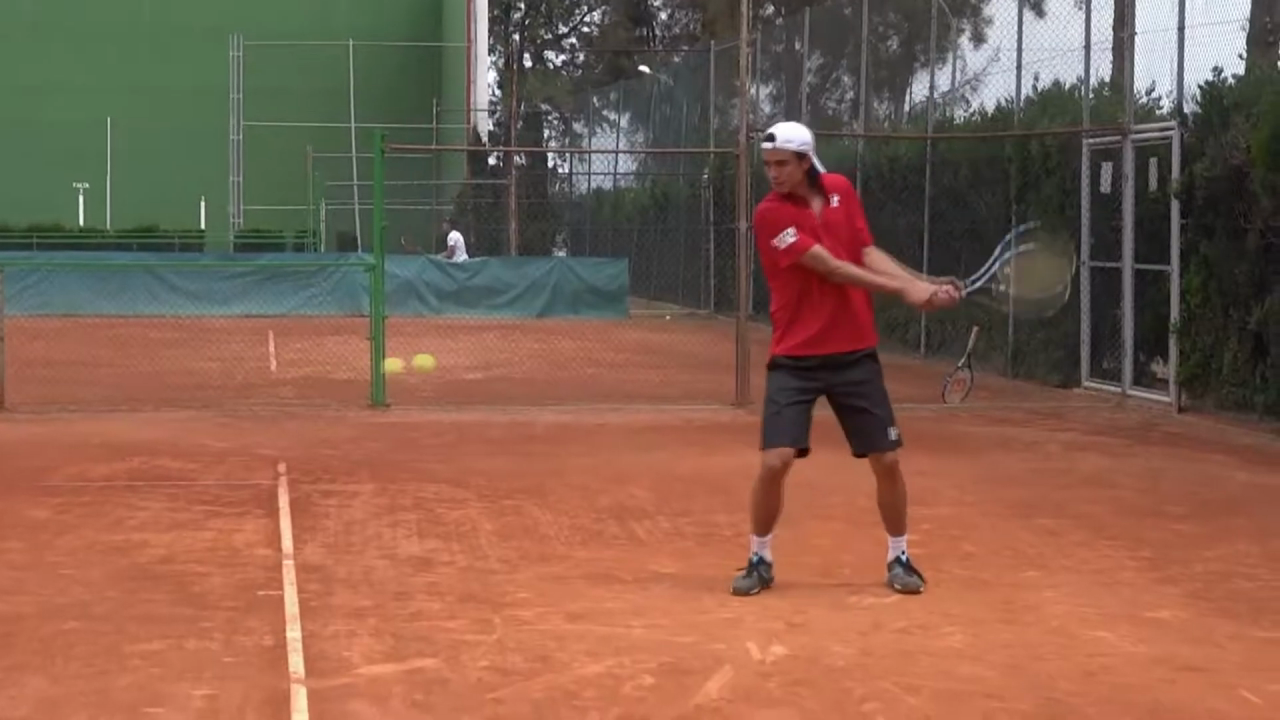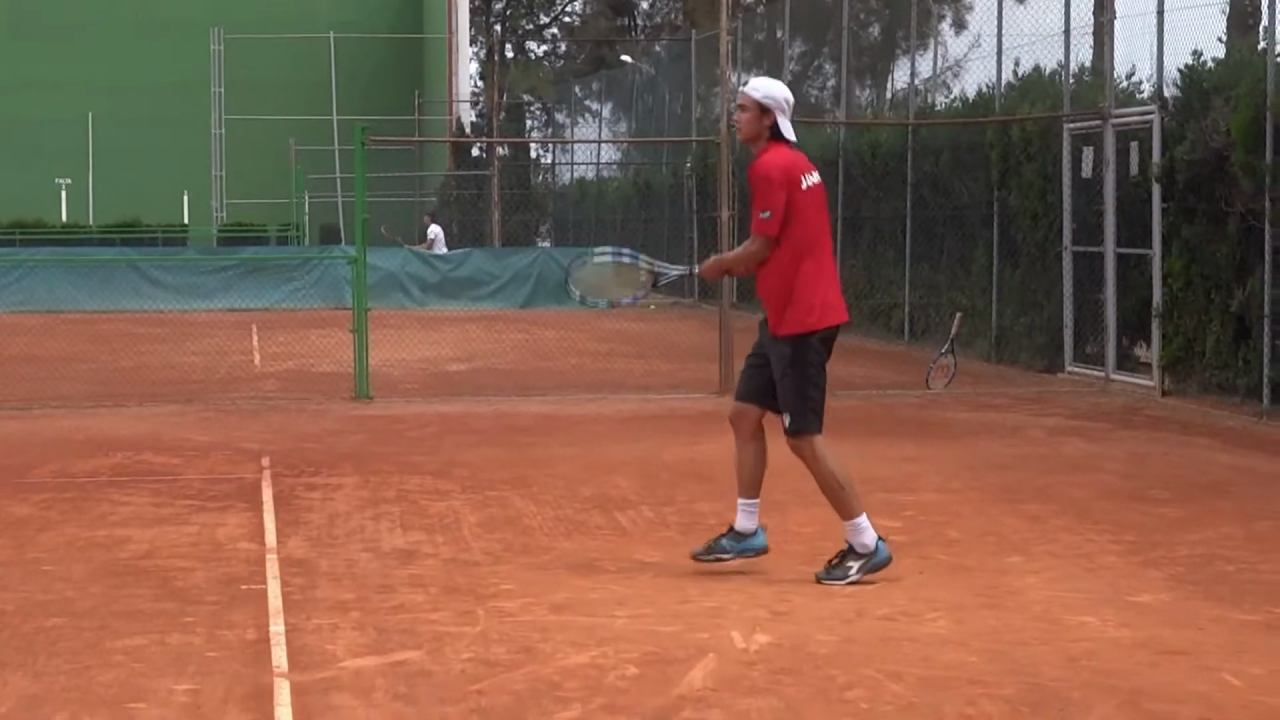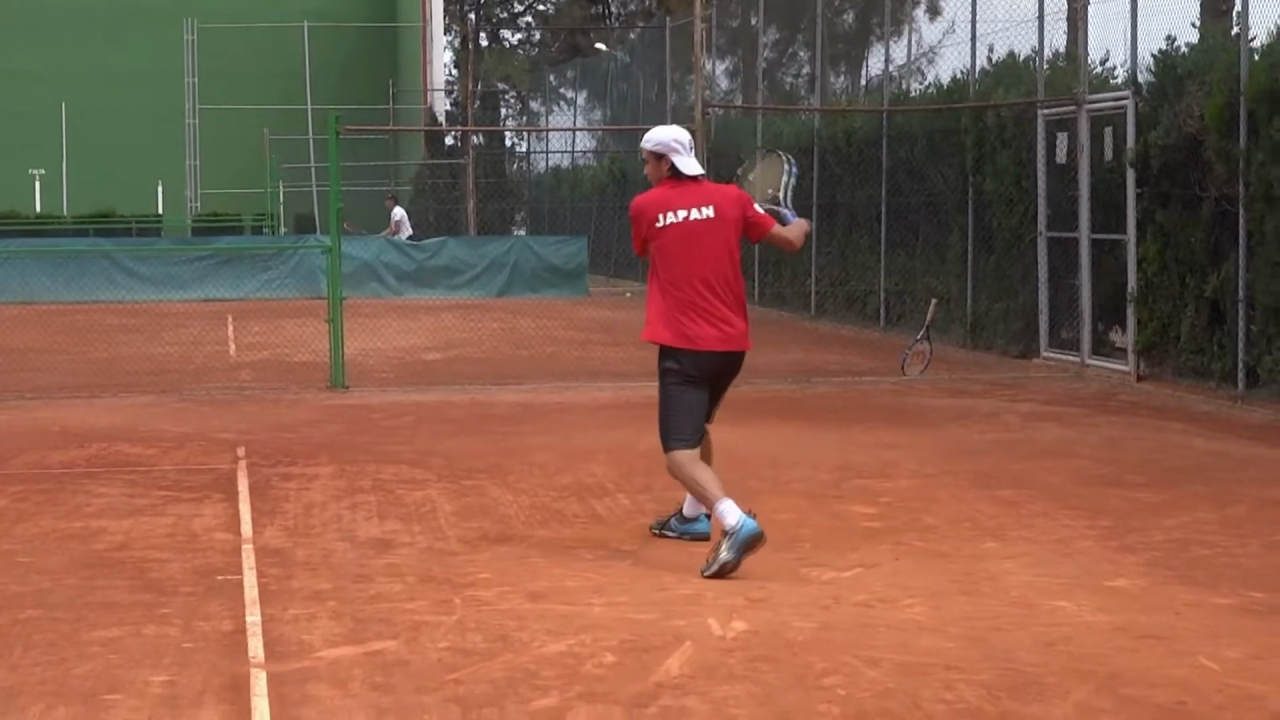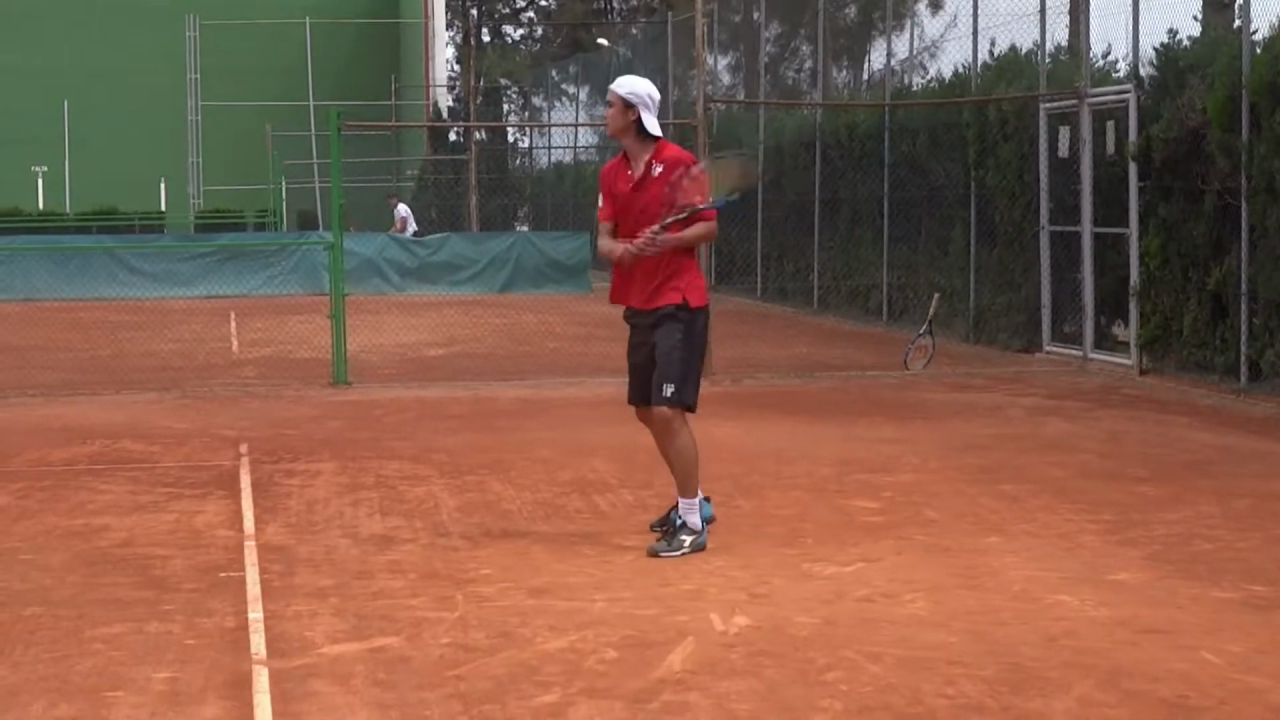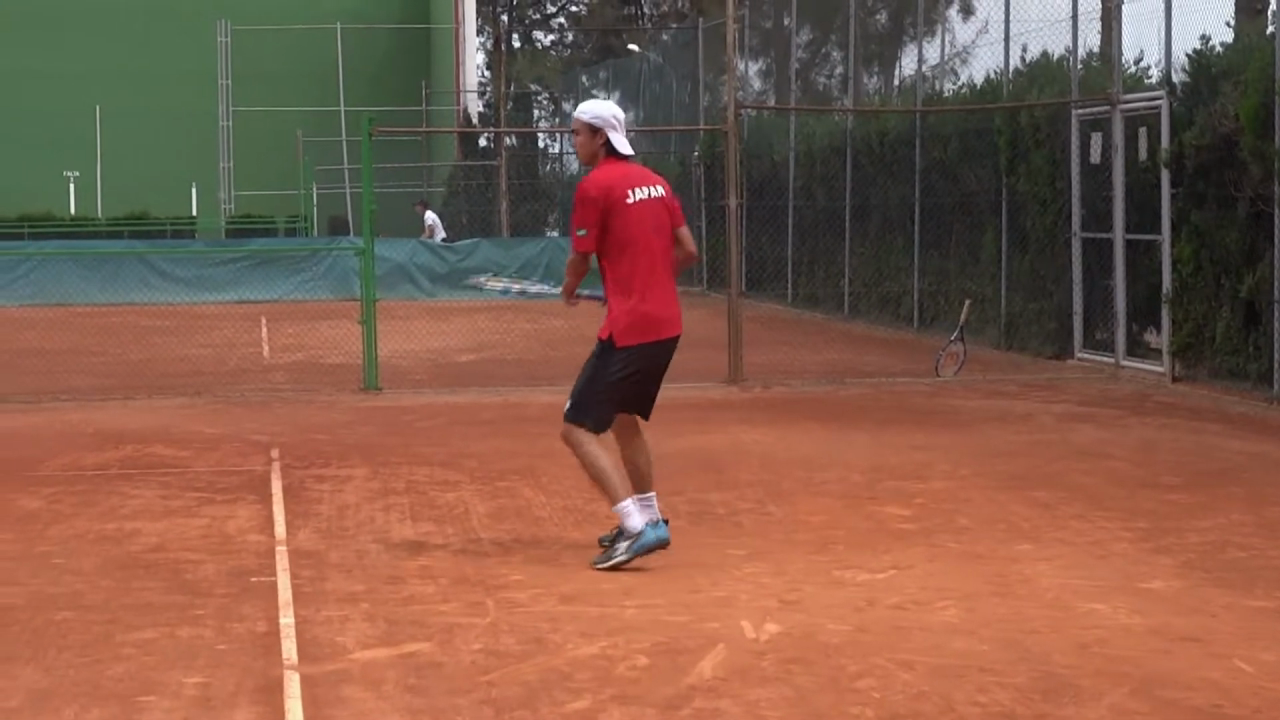
dt=1s
person 1, frame 1
left shoulder: (842, 190)
right shoulder: (769, 214)
left elbow: (867, 253)
right elbow: (831, 268)
left wrist: (923, 282)
right wrist: (905, 290)
left hip: (854, 352)
right hip: (795, 358)
left knee: (886, 460)
right knee: (775, 463)
left ankle: (898, 557)
right ankle: (759, 559)
person 1, frame 2
left shoulder: (771, 166)
right shoulder: (793, 162)
left elbow: (760, 249)
left wrist: (720, 264)
right wrist: (738, 260)
left hip: (801, 320)
right hip: (786, 316)
left knee: (804, 440)
right knee: (743, 415)
left ankle: (867, 545)
right ankle: (746, 530)
person 1, frame 3
left shoulder: (643, 206)
right shoulder: (731, 197)
right elbow: (790, 241)
right wrist: (800, 225)
left hip: (683, 345)
right hip: (732, 342)
left knee: (680, 456)
right knee: (692, 426)
left ankle: (736, 524)
right ankle: (693, 515)
person 1, frame 4
left shoulder: (679, 161)
right shoulder: (611, 173)
left elbow: (710, 226)
right elbow: (603, 239)
left wrist: (670, 240)
right wrist: (620, 249)
left hip: (680, 303)
right hip: (640, 306)
left knee: (669, 412)
right knee: (648, 412)
left ankle: (692, 524)
right ankle: (694, 501)
person 1, frame 5
left shoulder: (594, 186)
right shoulder: (654, 180)
left elbow: (579, 260)
right elbow: (688, 251)
left wrist: (569, 289)
left hip: (629, 327)
right hip: (664, 323)
left knee: (578, 429)
right knee: (622, 418)
left ankle: (638, 526)
right ankle: (646, 520)
